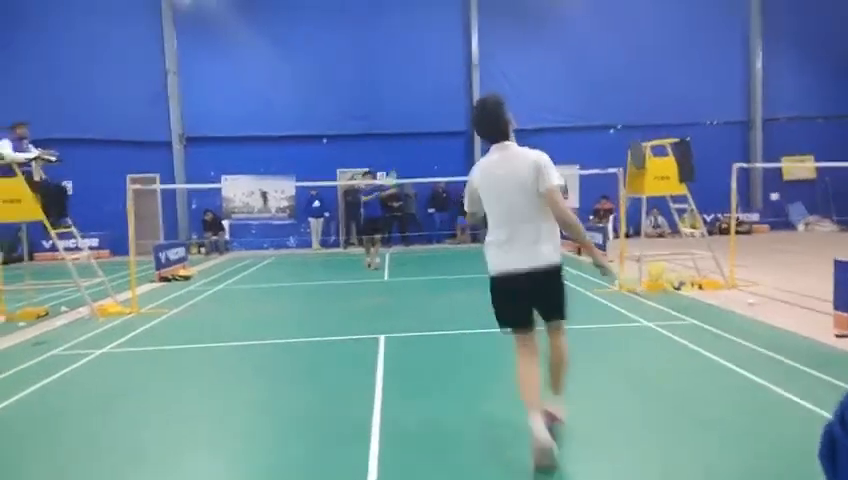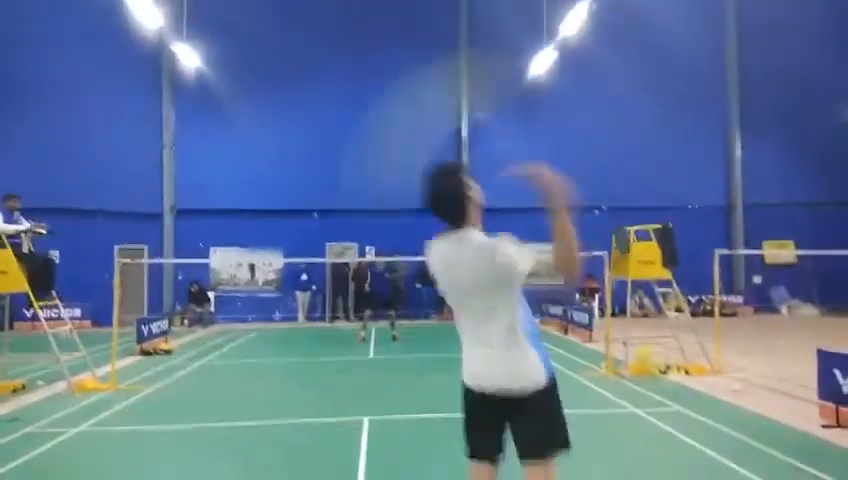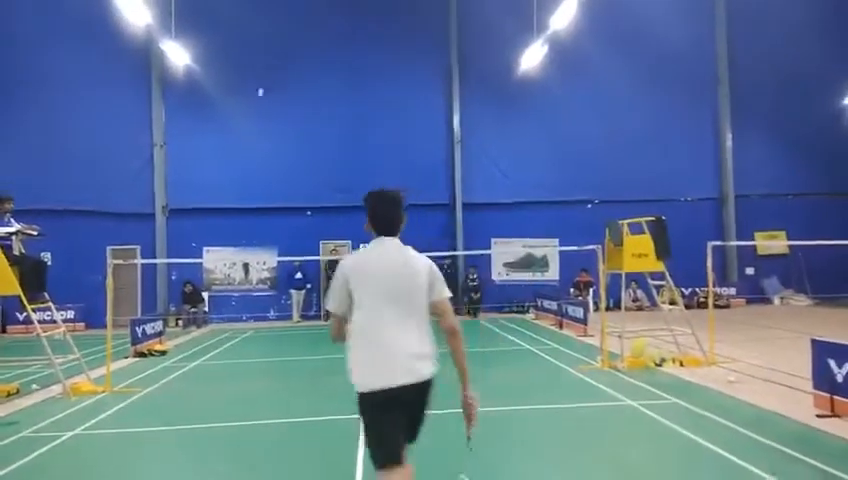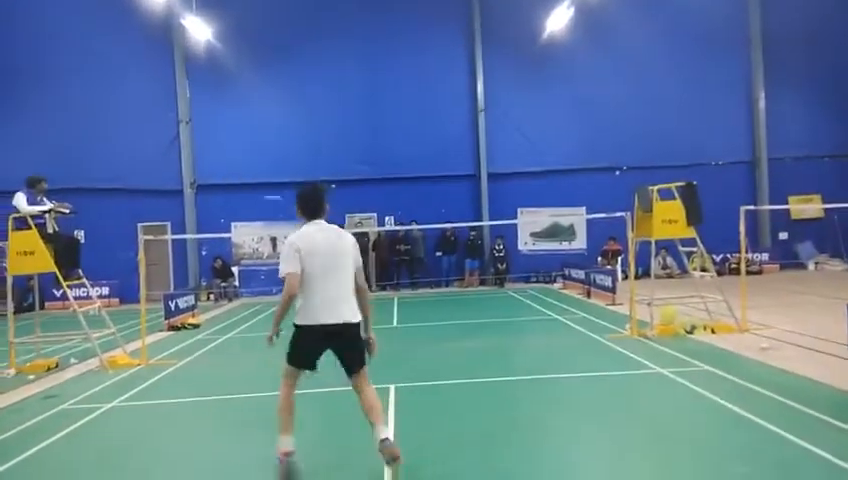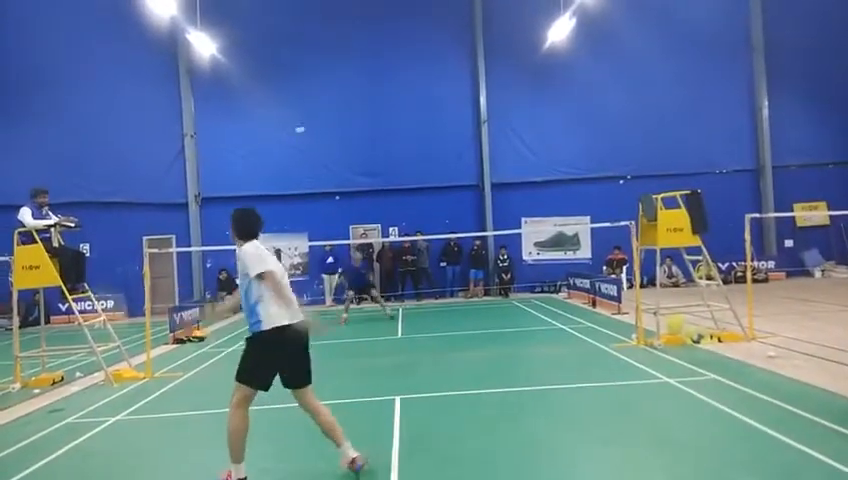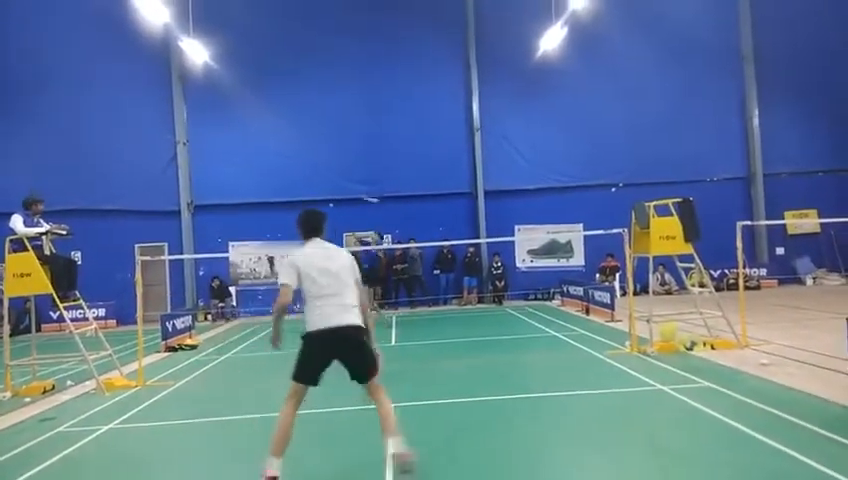
dt=0.7s
person 1, frame 1
left shoulder: (478, 172)
right shoulder: (536, 159)
left elbow: (472, 214)
right elbow: (560, 212)
right wrist: (593, 251)
left hip: (503, 270)
right hip: (543, 263)
left knee: (525, 344)
right knee: (555, 332)
left ankle: (538, 429)
right ankle: (554, 407)
person 1, frame 2
left shoulder: (435, 256)
right shoulder: (495, 251)
right elbow: (568, 273)
right wrist: (559, 209)
left hip: (477, 383)
right hip: (525, 380)
person 1, frame 3
left shoulder: (350, 266)
right shoulder: (424, 264)
left elbow: (337, 332)
right elbow: (452, 328)
right wrist: (466, 388)
left hip: (374, 383)
right hip: (419, 377)
person 1, frame 4
left shoulder: (294, 241)
right shoulder: (346, 238)
left elbow: (291, 290)
right elbow: (361, 289)
left wrist: (275, 325)
right wrist: (368, 328)
left hip: (312, 323)
right hip: (348, 322)
left knee: (289, 380)
right knee: (361, 382)
left ankle: (286, 450)
right ankle: (383, 437)
person 1, frame 5
left shoulder: (248, 251)
right shoulder: (258, 255)
left elbow: (273, 282)
right elbow: (244, 299)
left wrist: (298, 317)
left hip: (272, 333)
right hip: (291, 331)
left knee: (239, 402)
right knee: (307, 399)
right ankle: (350, 455)
person 1, frame 6
left shoulder: (293, 258)
right shoulder: (343, 255)
left elbow: (283, 300)
right elbow: (363, 301)
left wrist: (275, 329)
right wrist: (371, 342)
left hip: (318, 335)
right hip: (350, 332)
left knee: (292, 400)
right knee: (376, 392)
right ankle: (396, 448)
